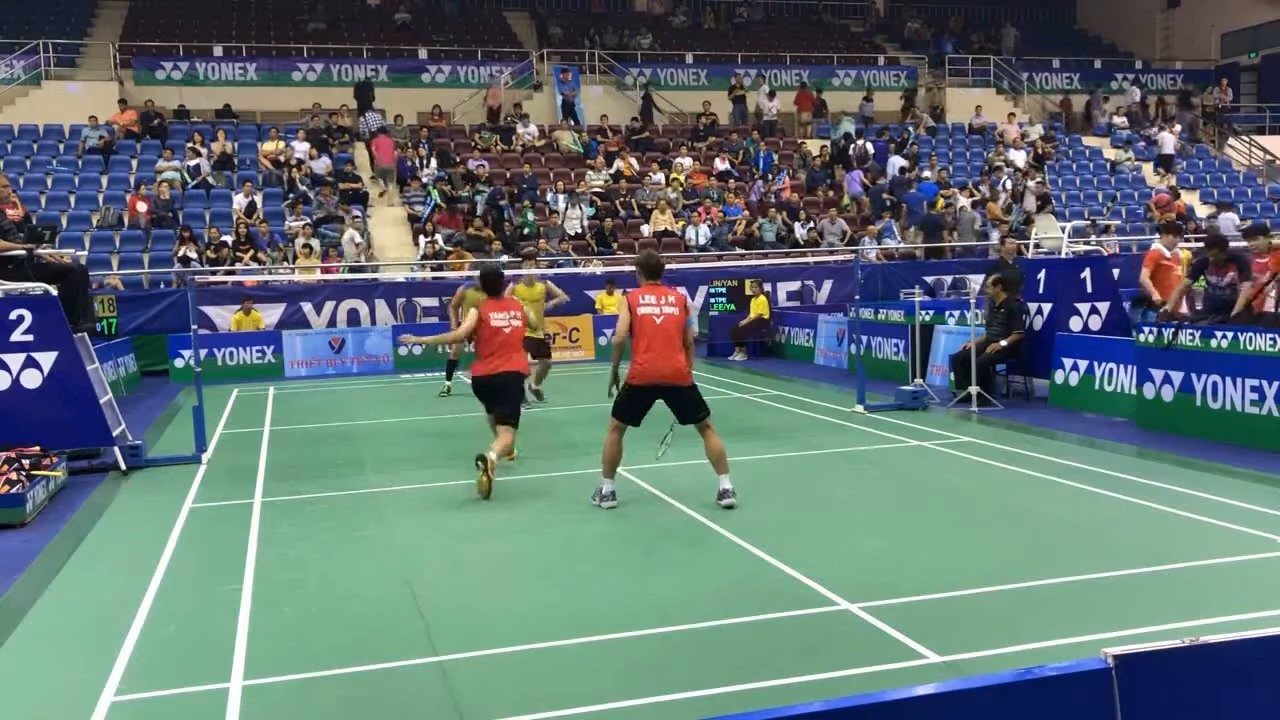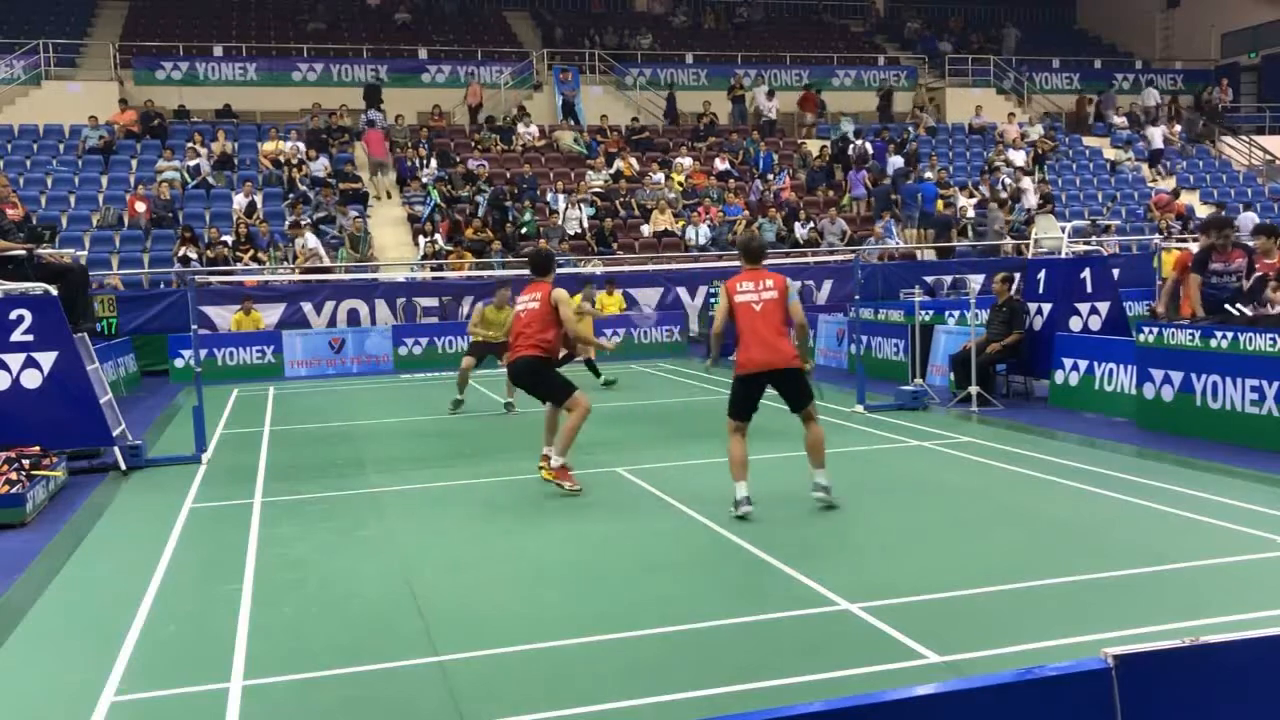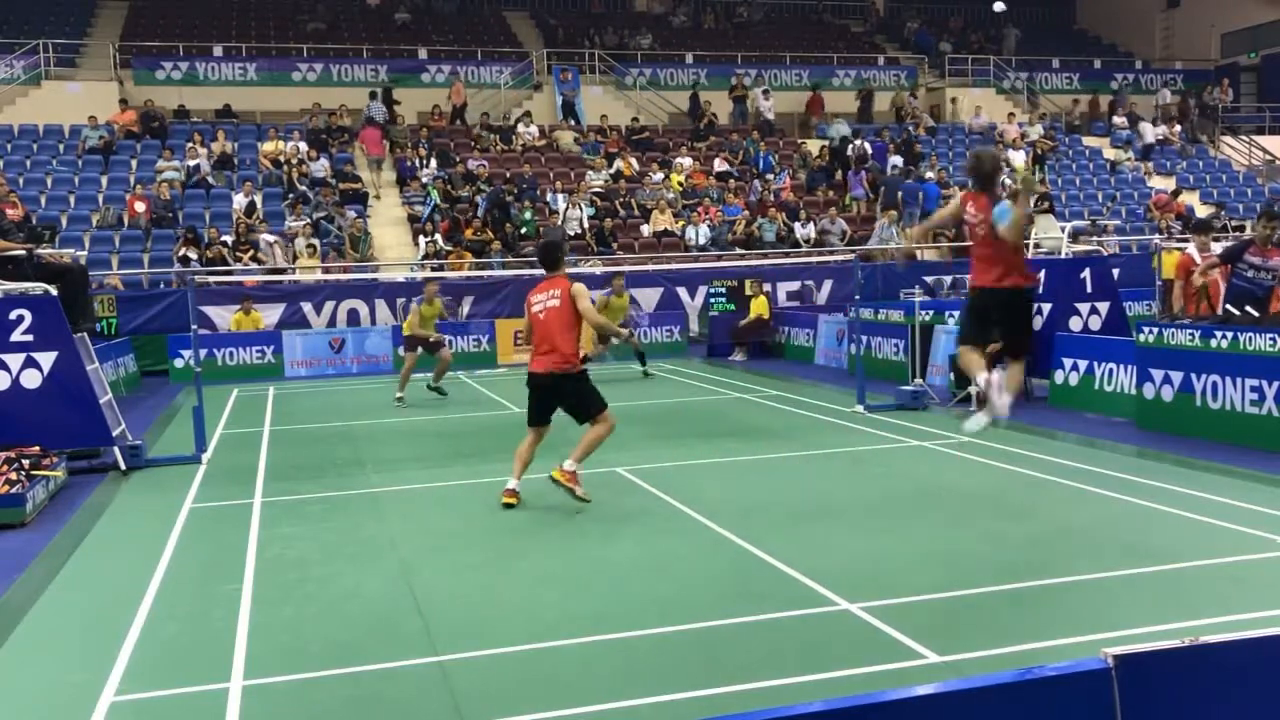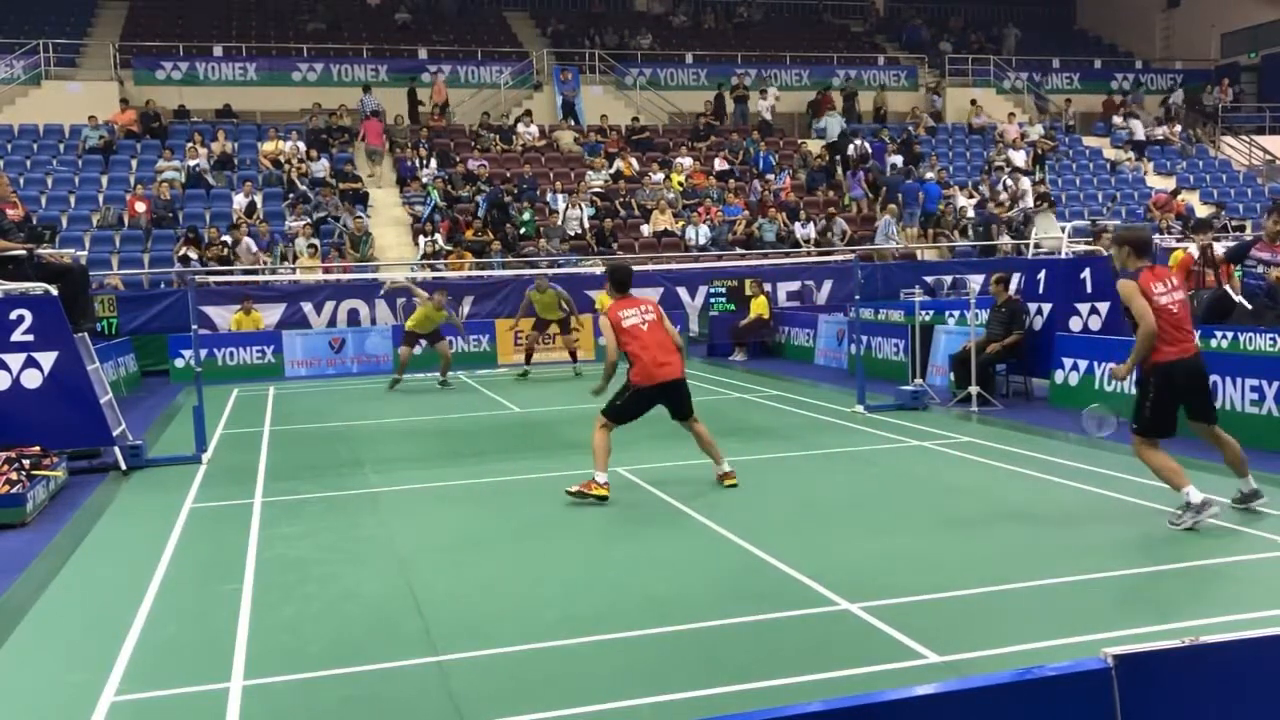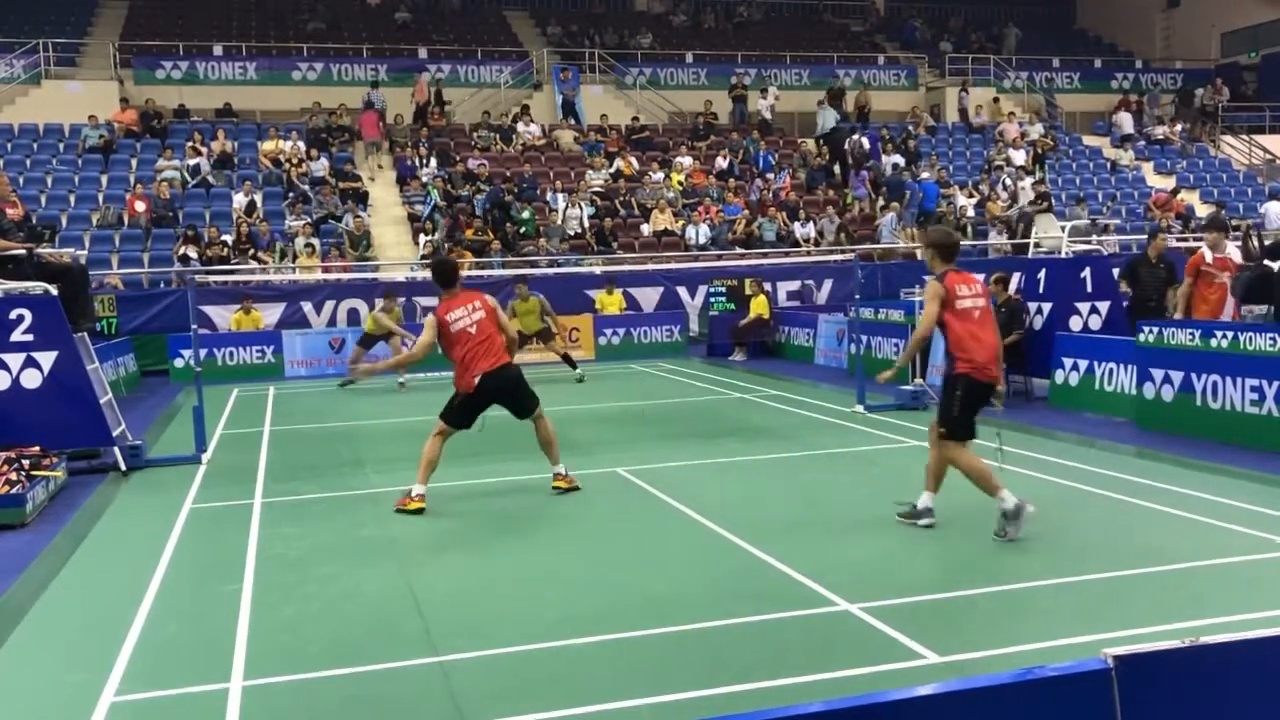
dt=0.7s
person 1, frame 1
left shoulder: (630, 299)
right shoulder: (680, 299)
left elbow: (620, 340)
right elbow: (689, 345)
left wrist: (614, 374)
right wrist: (684, 376)
left hip: (641, 376)
right hip: (679, 375)
left knee: (615, 428)
right knee: (707, 428)
left ankle: (607, 490)
right ankle: (726, 488)
person 1, frame 2
left shoulder: (730, 287)
right shoulder: (782, 281)
left elbow: (717, 330)
right elbow: (800, 322)
left wrist: (713, 357)
right wrist: (805, 357)
left hip: (748, 366)
right hip: (784, 362)
left knee: (736, 431)
right knee: (810, 419)
left ankle: (741, 496)
right ankle: (820, 484)
person 1, frame 3
left shoulder: (967, 199)
right shoulder: (1000, 206)
left elbow: (933, 222)
right elbow: (1012, 238)
left wrist: (913, 236)
right wrist: (1025, 202)
left hip: (982, 288)
right hip: (1014, 288)
left knee: (968, 351)
right knee: (1016, 363)
left ankle: (988, 383)
right ankle: (998, 404)
person 1, frame 4
left shoulder: (1128, 282)
right shoulder: (1171, 275)
left elbow: (1148, 327)
right elbow: (1179, 320)
left wrist: (1129, 365)
left hip: (1162, 368)
right hip: (1192, 362)
left knee: (1144, 444)
right knee: (1211, 431)
left ankle: (1196, 500)
right ankle: (1249, 489)
person 1, frame 5
left shoulder: (937, 284)
right shoulder: (975, 283)
left elbow: (923, 331)
right elbow: (993, 332)
left wrist: (896, 368)
right wrist: (999, 380)
left hip: (966, 372)
right hip: (987, 373)
left knee: (955, 448)
right knee: (940, 434)
left ankle: (1010, 504)
right ankle: (926, 505)
person 2, frame 1
left shoulder: (477, 311)
right shoulder: (518, 307)
left elbow: (458, 336)
right elbow: (534, 324)
left wrist: (419, 340)
left hip: (482, 377)
right hip: (512, 376)
left knee: (493, 408)
right knee: (506, 434)
left ankle: (503, 448)
right ankle: (491, 457)
person 2, frame 2
left shoulder: (522, 295)
right shoulder: (557, 294)
left elbow: (511, 331)
right elbow: (573, 332)
right wrist: (601, 344)
left hip: (515, 365)
right hip: (535, 362)
left knee: (557, 399)
right knee: (581, 406)
left ankle: (548, 456)
right ankle: (556, 465)
person 2, frame 3
left shoulder: (531, 296)
right shoulder: (574, 288)
right elbow: (594, 320)
right wrist: (620, 332)
left hip: (537, 373)
right hip: (566, 370)
left knee: (535, 433)
right knee: (604, 423)
left ankle: (511, 488)
right ankle: (568, 469)
person 2, frame 4
left shoulder: (608, 316)
right shoulder: (652, 305)
left elbow: (613, 357)
right elbow: (678, 343)
left wrist: (602, 384)
left hip: (644, 380)
right hip: (674, 375)
left knee: (602, 426)
right knee: (691, 423)
left ankle: (599, 483)
right ankle: (725, 471)
person 2, frame 5
left shoulder: (437, 316)
right shoulder: (485, 300)
left elbow: (416, 353)
right elbow: (512, 336)
left wrist: (374, 367)
left hip: (474, 384)
right hip: (505, 373)
left knee: (439, 434)
right knee: (538, 417)
left ankle: (416, 495)
right ankle: (561, 475)
